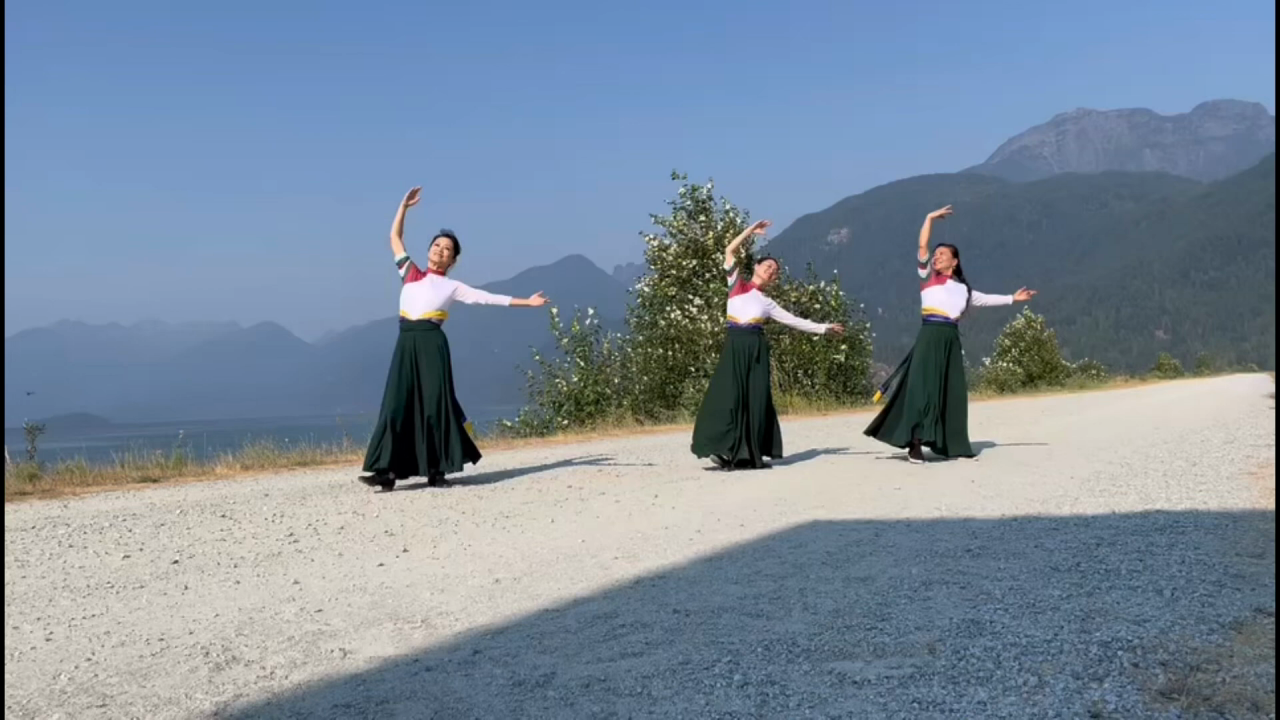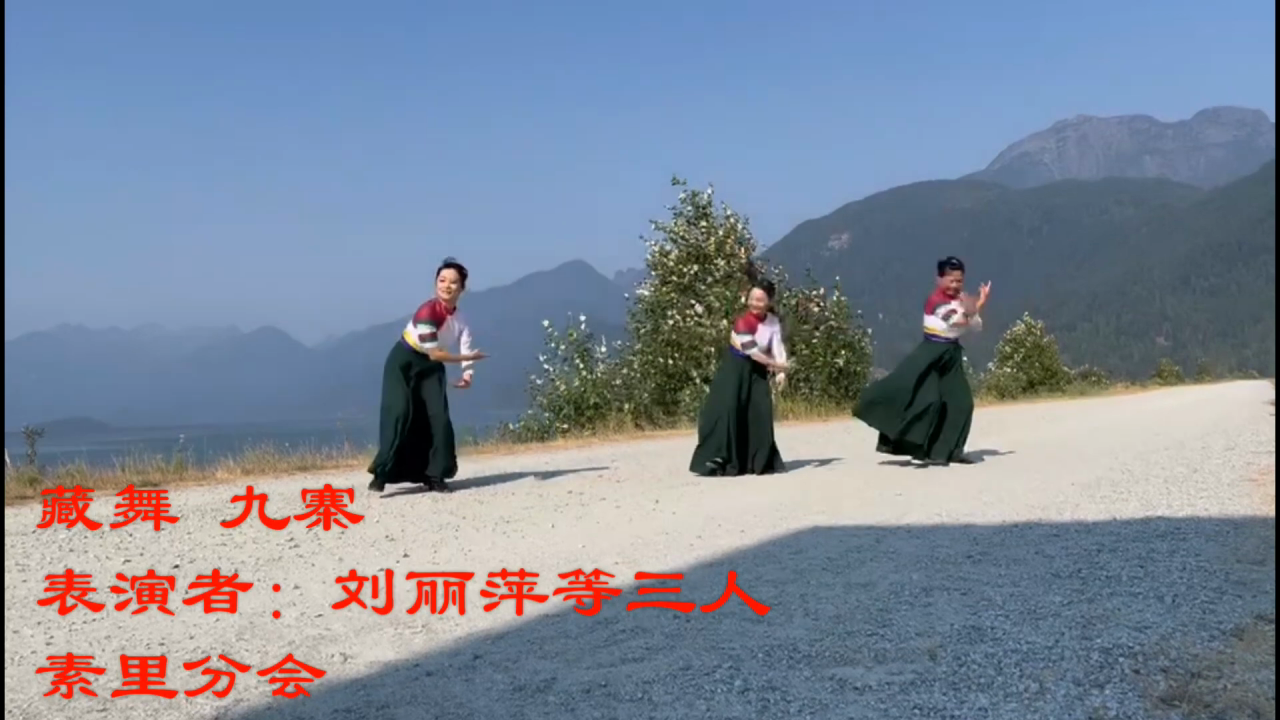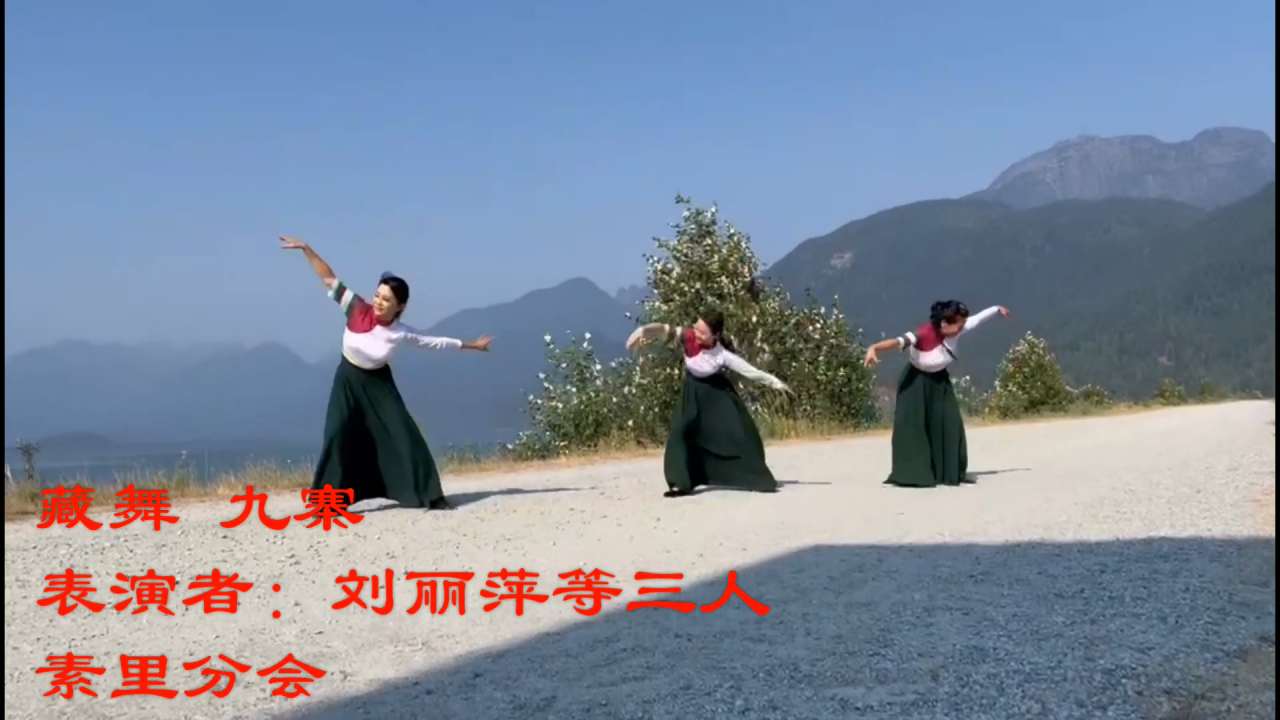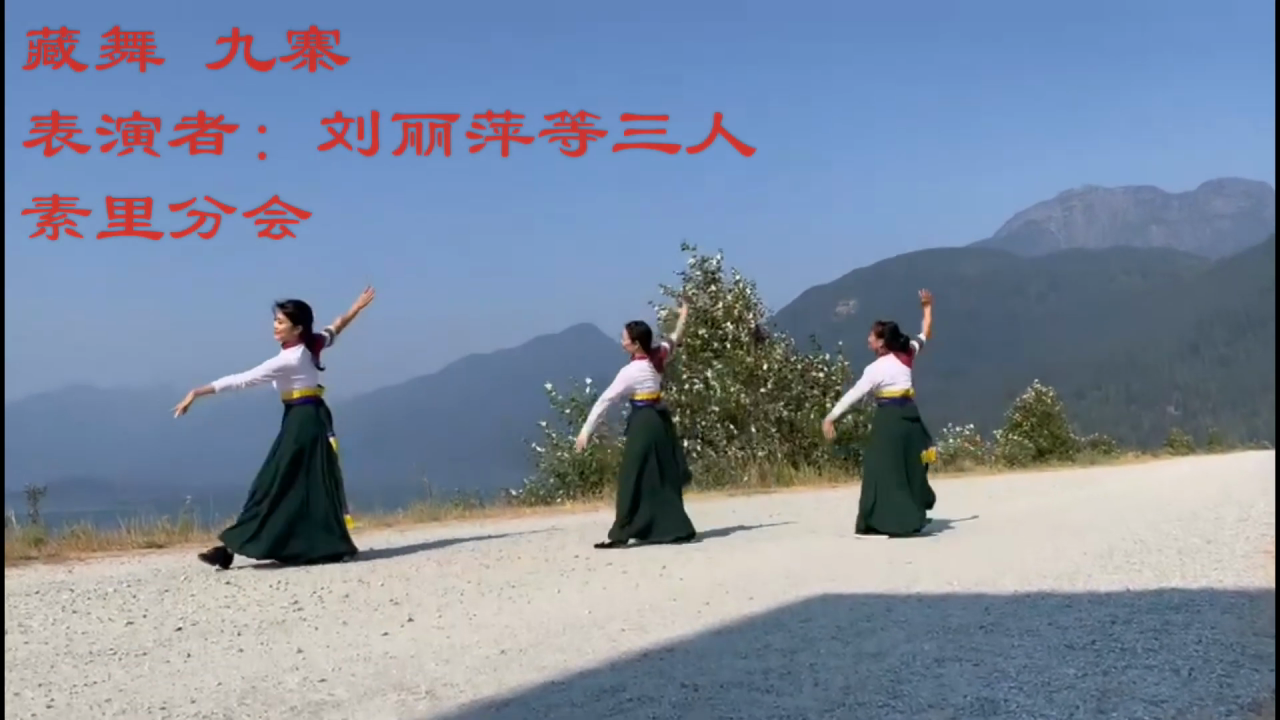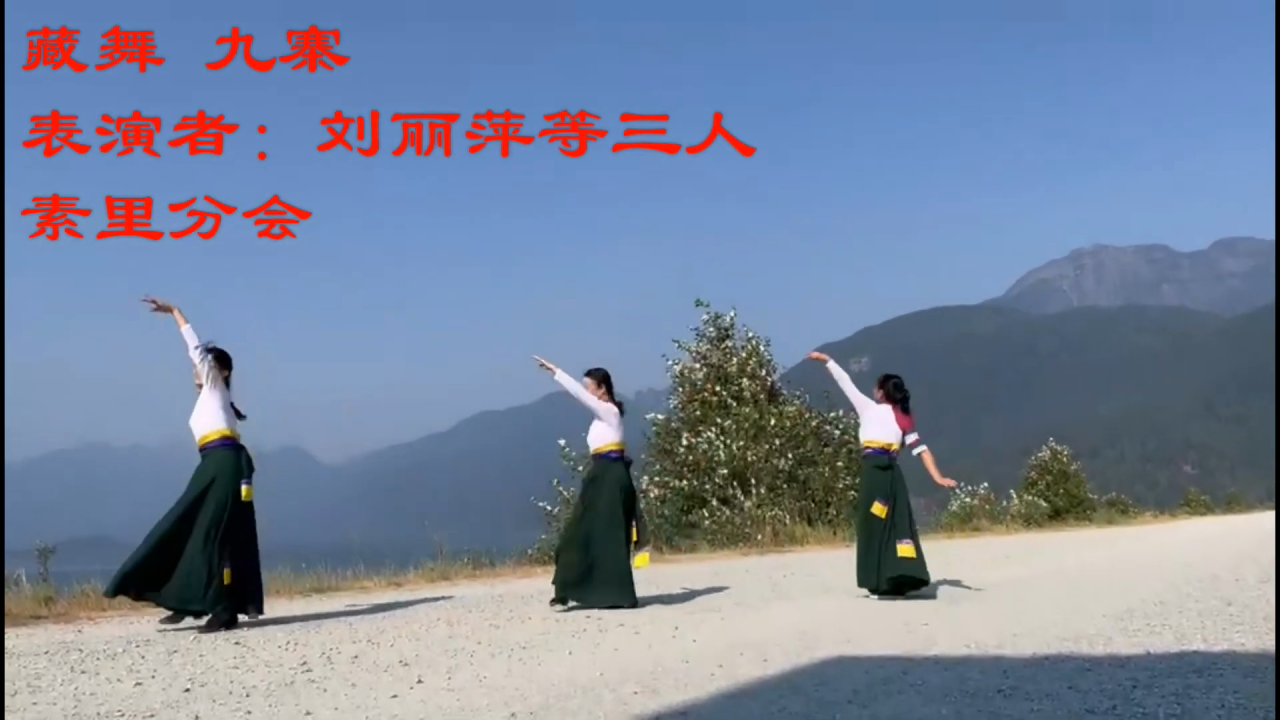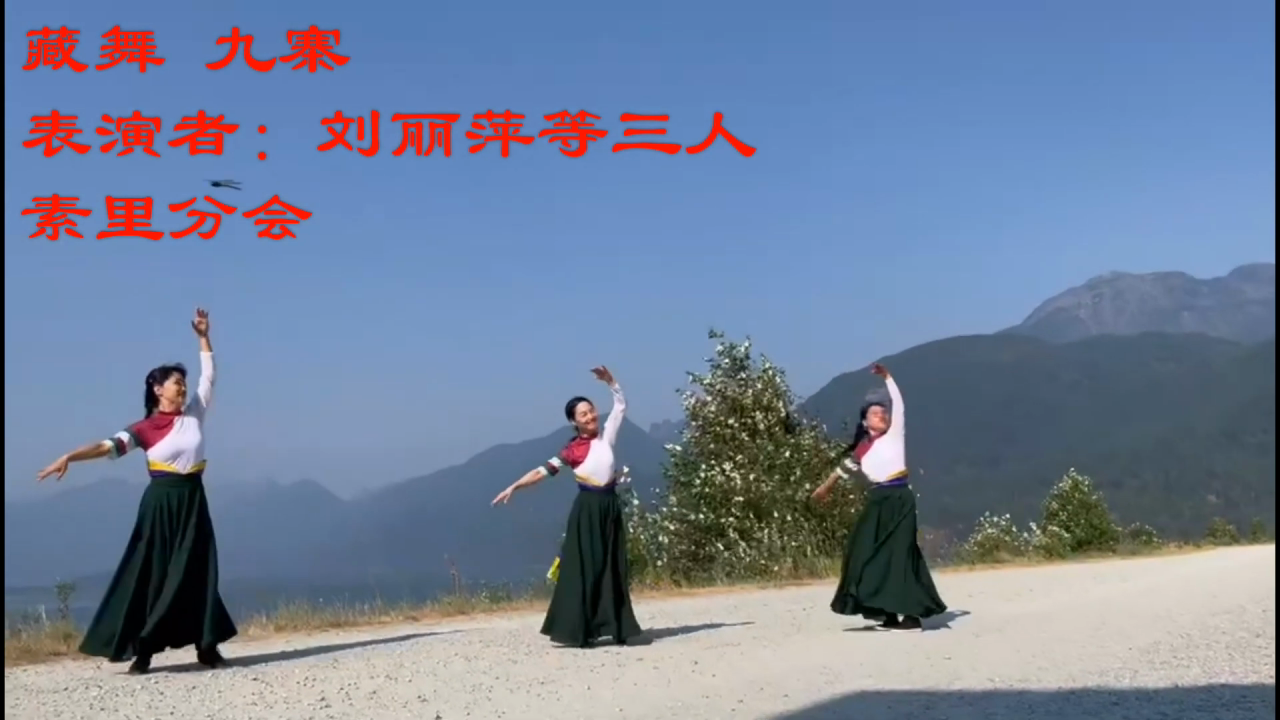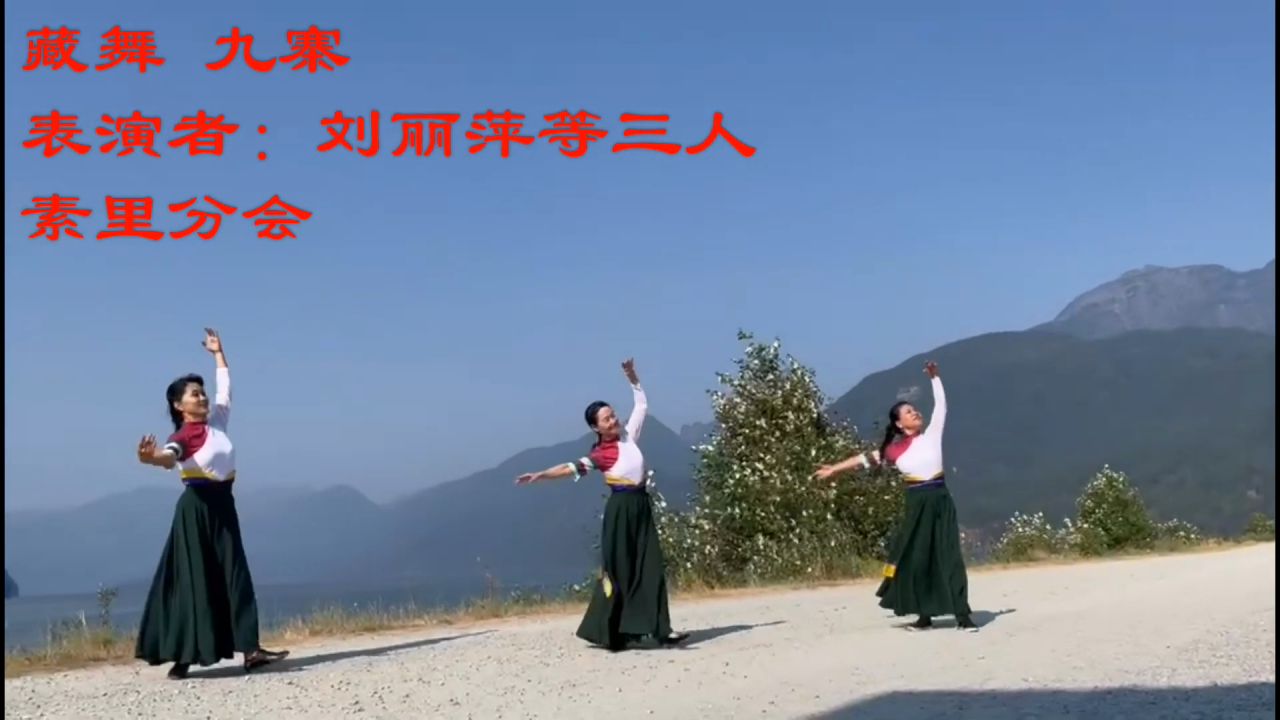
dt=0.7s
person 1, frame 1
left shoulder: (452, 287)
right shoulder: (410, 272)
left elbow: (486, 297)
right elbow: (394, 236)
left wrist: (524, 302)
right wrist: (404, 207)
left hip: (432, 344)
right hip: (406, 344)
left knee: (434, 403)
right knee: (396, 404)
left ankle: (436, 471)
right ankle: (384, 471)
person 1, frame 2
left shoulder: (460, 320)
right shoulder: (426, 312)
left elbow: (466, 350)
right elbow: (435, 353)
left wrist: (467, 374)
right wrist: (467, 357)
left hip: (430, 368)
right hip: (402, 363)
left knee: (438, 417)
right knee: (399, 414)
left ankle: (435, 476)
right ankle: (382, 473)
person 1, frame 3
left shoulder: (401, 334)
right shoulder: (357, 309)
left elbow: (435, 341)
right elbow: (329, 279)
left wrist: (470, 345)
right wrist: (306, 250)
left hip: (378, 385)
right hip: (346, 381)
left knee: (404, 437)
right knee: (336, 437)
left ankle: (429, 495)
person 1, frame 4
left shoulder: (286, 360)
right shoulder: (309, 346)
left elbow: (242, 379)
right elbow: (333, 330)
left wrist: (197, 393)
right wrist: (358, 306)
left hip: (303, 425)
right hip: (311, 421)
left knee: (273, 484)
right knee: (315, 485)
left ankle: (232, 547)
right ankle: (337, 546)
person 1, frame 5
left shoulder: (215, 392)
right shoulder: (210, 405)
left elbow: (197, 348)
left wrist: (174, 312)
left hip: (225, 467)
right hip: (215, 470)
left knee: (211, 537)
right knee: (190, 535)
left ankle: (224, 611)
right ankle: (184, 604)
person 1, frame 6
left shoulder: (194, 417)
right shoulder: (144, 429)
left elbow: (208, 376)
right elbow: (107, 447)
left wrist: (204, 337)
right wrist: (68, 457)
left hip: (193, 500)
right hip: (161, 502)
left knee: (198, 571)
right knee: (151, 574)
left ankle: (206, 645)
right ankle: (142, 649)
person 1, frame 7
left shoulder: (216, 426)
right shoulder: (180, 438)
left elbow: (225, 390)
right elbow: (169, 458)
left wrist: (217, 352)
right wrist: (150, 456)
left hip: (224, 507)
right hip: (197, 509)
left knee: (234, 577)
right knee: (195, 580)
left ankle: (250, 650)
right ankle: (184, 657)
person 2, frame 1
left shoulder: (767, 303)
right shoulder: (736, 283)
left elbow: (794, 321)
right elbow: (729, 251)
left wrist: (825, 328)
right wrist: (751, 230)
left hip: (755, 349)
right hip: (734, 347)
left knee: (756, 399)
right knee: (728, 397)
left ankle: (752, 455)
right ankle: (727, 451)
person 2, frame 2
left shoulder: (773, 321)
right shoulder: (743, 321)
left elbow: (778, 350)
right elbow: (752, 352)
left wrist: (780, 372)
right wrist: (776, 365)
left hip: (757, 371)
right hip: (734, 367)
left knee: (760, 412)
right knee: (724, 408)
left ankle: (762, 461)
right ankle: (719, 459)
person 2, frame 3
left shoulder: (723, 355)
right shoulder: (689, 336)
left elbow: (750, 371)
right elbow: (664, 329)
left wrist: (774, 382)
right wrist: (642, 330)
left hip: (718, 392)
right hip: (693, 389)
left knee: (739, 432)
right knee: (680, 432)
left ankle: (763, 480)
right ankle: (680, 484)
person 2, frame 4
left shoulder: (631, 372)
right shoulder: (657, 356)
left elbow: (605, 399)
right elbow: (674, 339)
left wrist: (585, 431)
right wrist: (683, 316)
left hip: (643, 421)
right hip: (658, 419)
left knee: (633, 478)
right knee: (660, 478)
left ankle: (621, 534)
right ankle: (679, 528)
person 2, frame 5
left shoulder: (609, 410)
right shoulder: (602, 415)
left elbow: (581, 392)
left wrist: (554, 370)
left hip: (611, 475)
right hip: (599, 474)
left knee: (610, 535)
right knee: (583, 533)
left ankle: (621, 595)
person 2, frame 6
left shoulder: (606, 435)
right shoulder: (572, 450)
left elbow: (621, 404)
right elbow: (544, 471)
left wrist: (609, 380)
right wrist: (513, 487)
left hip: (610, 506)
right hip: (587, 508)
left knee: (613, 568)
right knee: (584, 569)
left ankle: (615, 626)
right ankle: (577, 630)
person 2, frame 7
left shoulder: (628, 437)
right shoulder: (598, 454)
left elbow: (641, 406)
right elbow: (570, 468)
left wrist: (633, 378)
right wrist: (540, 475)
left hip: (643, 507)
right hip: (621, 509)
left knee: (651, 569)
right knee: (620, 571)
left ankle: (660, 630)
right ankle: (612, 633)
person 3, frame 1
left shoulder: (963, 288)
right shoulder: (928, 277)
left elbow: (984, 299)
right elbow: (922, 247)
left wrist: (1012, 298)
right wrist: (930, 218)
left hip: (951, 338)
right hip: (931, 335)
left knee: (953, 390)
right knee: (925, 384)
left ankle: (952, 445)
right ankle: (915, 443)
person 3, frame 2
left shoulder: (964, 299)
right shoulder: (935, 298)
left elbow: (976, 326)
right elbow: (959, 319)
left wrist: (974, 311)
right wrist: (978, 305)
left hip: (951, 354)
right hip: (931, 352)
left knee: (961, 401)
right knee: (904, 389)
left ankle: (950, 452)
person 3, frame 3
left shoulder: (956, 331)
right shoulder: (924, 334)
left elbow: (976, 318)
right elbow: (899, 341)
left wrist: (997, 309)
right wrist: (874, 348)
left hip: (940, 381)
right hip: (915, 381)
left knee: (950, 424)
right knee: (909, 426)
left ankle: (953, 473)
right ankle: (909, 475)
person 3, frame 4
left shoulder: (876, 369)
right shoulder: (906, 355)
left elbow: (854, 394)
right elbow: (925, 335)
left wrist: (831, 417)
right wrist: (927, 307)
left hip: (892, 418)
right hip: (909, 415)
left knee: (881, 469)
right knee: (908, 468)
left ankle: (879, 523)
right ankle: (912, 519)
person 3, frame 5
left shoulder: (870, 408)
right shoulder: (904, 420)
left elbow: (847, 385)
right elbow: (921, 449)
left wrist: (826, 360)
right wrist: (937, 477)
left hip: (874, 468)
right hip: (892, 470)
left knee: (874, 525)
right knee: (893, 524)
left ankle: (886, 582)
right ankle: (899, 581)
person 3, frame 6
left shoulder: (894, 436)
right shoulder: (861, 449)
left elbow: (898, 405)
right elbow: (843, 469)
left wrist: (887, 377)
right wrist: (825, 487)
left hip: (899, 499)
right hip: (877, 502)
left knee: (898, 555)
right knee: (872, 556)
left ankle: (911, 615)
right ankle: (889, 612)
person 3, frame 7
left shoulder: (932, 434)
right shoulder: (894, 448)
left elbow: (940, 405)
right elbow: (865, 459)
left wrist: (934, 377)
right wrist: (835, 468)
left hip: (940, 498)
right hip: (917, 500)
left knee: (949, 554)
right knee: (917, 556)
left ankle: (962, 614)
right ankle: (924, 614)
